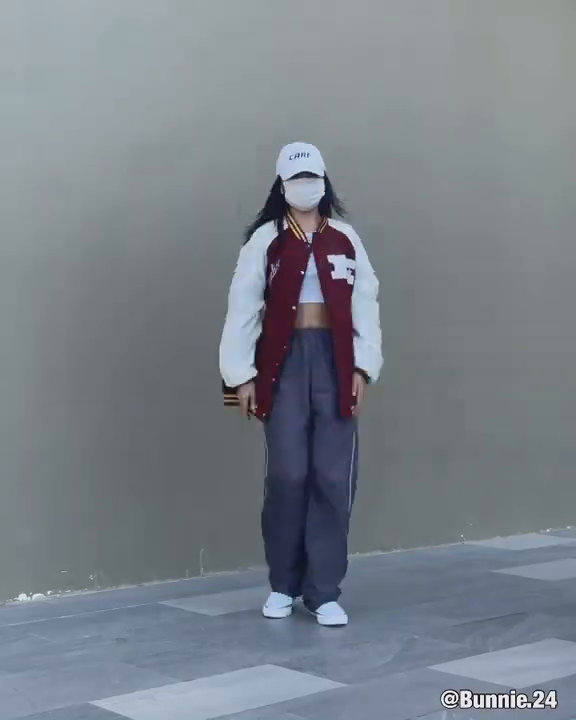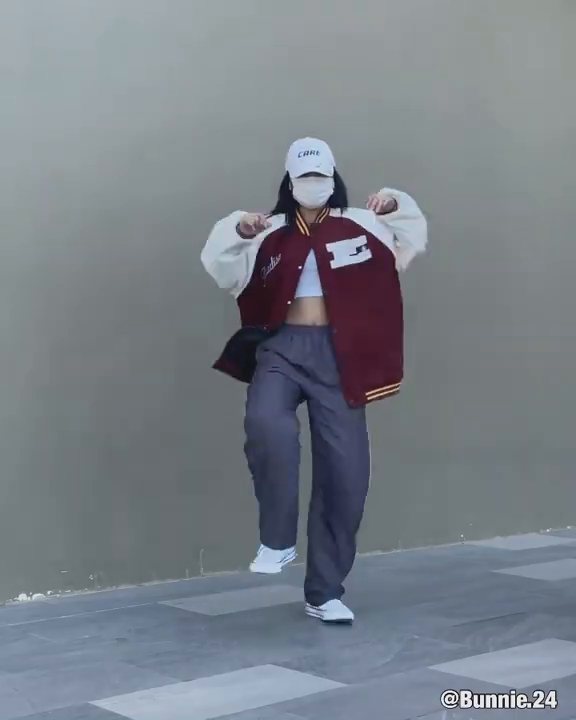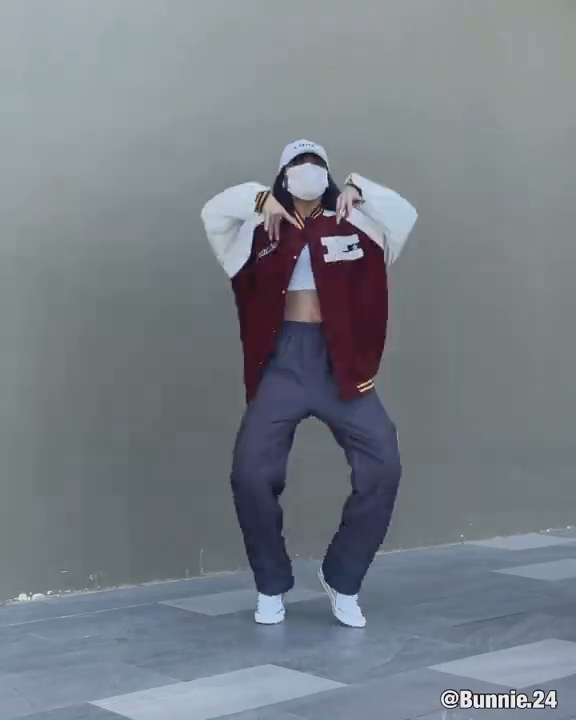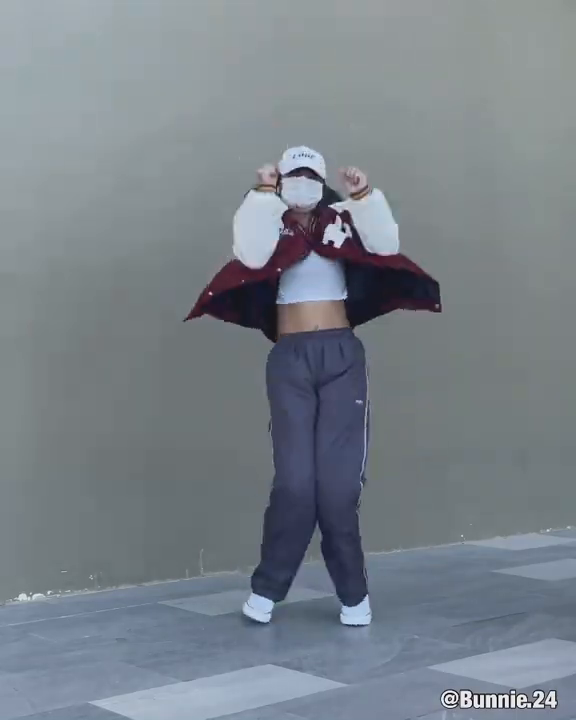
dt=0.3s
person 1, frame 1
left shoulder: (344, 238)
right shoulder: (263, 240)
left elbow: (362, 305)
right elbow: (244, 310)
left wrist: (363, 367)
right wrist: (241, 373)
left hip: (332, 360)
right hip: (282, 362)
left knee: (332, 480)
right knee: (287, 474)
left ankle: (322, 593)
right ankle: (283, 584)
person 1, frame 2
left shoulder: (357, 224)
right shoulder: (272, 229)
left elbow: (412, 236)
right elbow: (218, 261)
left wrist: (396, 205)
right wrist: (236, 229)
left hip: (339, 356)
right hip: (282, 349)
left knee: (346, 470)
right knee: (266, 427)
left ankle: (324, 589)
right ankle: (277, 541)
person 1, frame 3
left shoulder: (348, 223)
right shoulder: (263, 225)
left elbow: (403, 216)
right elbow: (215, 213)
left wrist: (358, 192)
right wrist: (259, 199)
left hip: (337, 356)
right hip: (281, 359)
left knee: (382, 466)
right knee: (252, 473)
left ankle: (342, 581)
right ankle: (272, 587)
person 1, frame 4
left shoulder: (343, 224)
right shoulder: (269, 230)
left elbow: (384, 243)
right elbow: (248, 251)
left wrist: (364, 194)
right wrist: (261, 193)
left hip: (342, 361)
right hip: (291, 363)
left knee: (338, 483)
right knee: (295, 482)
left ankle: (352, 592)
right ankle: (267, 588)
